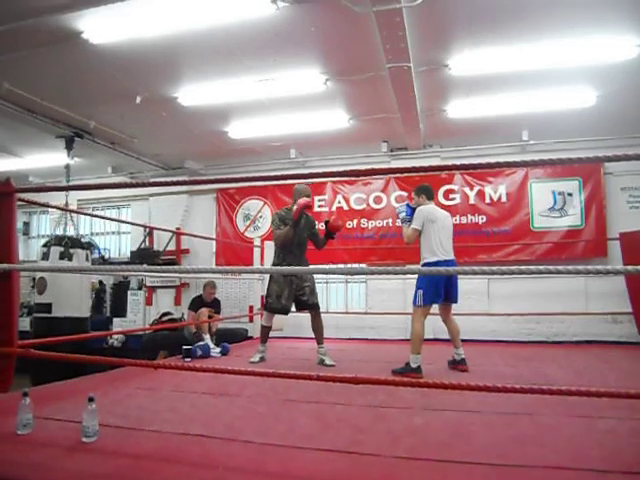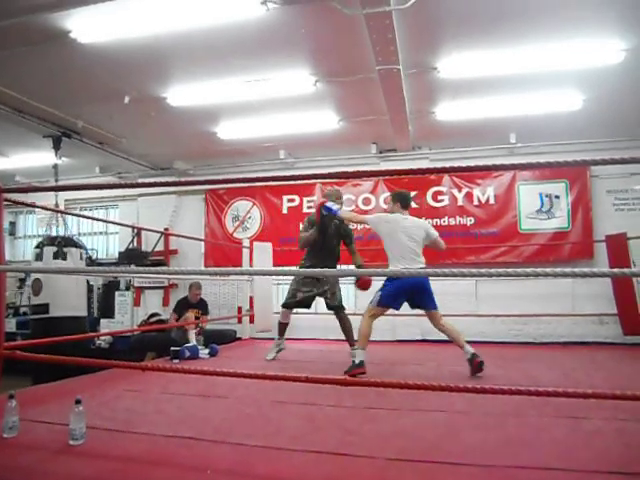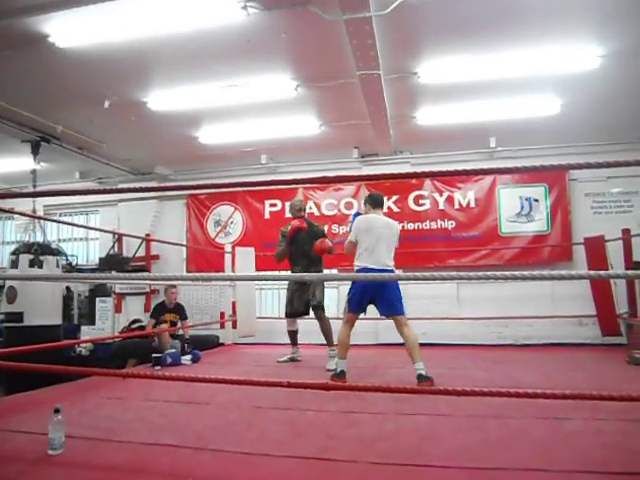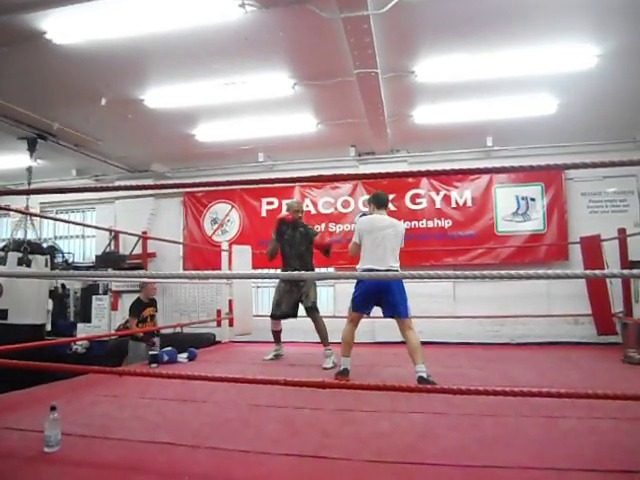
dt=0.7s
person 1, frame 1
left shoulder: (423, 210)
right shoulder: (445, 214)
left elbow: (409, 239)
left wrist: (405, 220)
left hip: (433, 267)
right hip: (450, 265)
left knee: (418, 316)
right knee: (446, 315)
left ankle: (414, 366)
right ankle: (459, 358)
person 1, frame 2
left shoulder: (385, 219)
right shoulder: (422, 224)
left elbow: (355, 218)
right elbow: (441, 246)
left wrist: (336, 210)
left hip: (399, 279)
right hip: (420, 278)
left knee: (369, 316)
right knee: (438, 321)
left ankle: (359, 362)
right ankle: (471, 355)
person 1, frame 3
left shoulder: (360, 220)
right shoulder: (394, 225)
left elbow: (348, 250)
left wrist: (352, 229)
left hip: (364, 276)
right hip: (387, 277)
left knee: (347, 323)
right knee: (403, 326)
left ankle: (340, 371)
right ankle: (421, 373)
person 1, frame 4
left shoulder: (363, 222)
right shoulder: (399, 226)
left elbow: (352, 252)
left hip: (368, 277)
right hip: (392, 278)
left knee: (351, 322)
right knee: (407, 328)
left ankle: (344, 369)
right ankle: (422, 374)
person 2, frame 1
left shoulder: (309, 219)
right shoulder: (281, 215)
left elbow: (319, 245)
right elbow: (278, 241)
left wrist: (329, 234)
right wrist: (294, 221)
left knee: (315, 310)
right knee: (270, 310)
left ankle: (322, 353)
right ankle: (262, 350)
person 2, frame 2
left shoulder: (342, 225)
right shoulder: (311, 220)
left elbow: (352, 250)
right elbow: (302, 244)
left wrist: (361, 268)
right wrist: (319, 225)
left knee: (339, 311)
right knee: (287, 307)
left ankle: (354, 350)
right ankle: (279, 343)
person 2, frame 3
left shoulder: (315, 228)
right shoulder: (285, 232)
left elbow: (331, 251)
right elbow: (278, 258)
left wrist: (327, 246)
right wrist: (289, 239)
left hip: (314, 275)
left knee: (319, 312)
right knee: (290, 315)
left ankle: (332, 353)
right ankle: (295, 352)
person 2, frame 4
left shoulder: (309, 231)
right shoulder: (279, 231)
left elbow: (326, 252)
right elbow: (270, 256)
left wrist: (326, 246)
right wrist: (278, 234)
left hip: (306, 279)
right hip: (287, 280)
left knee: (313, 313)
right knee: (275, 315)
left ankle: (328, 353)
right ankle: (278, 349)
